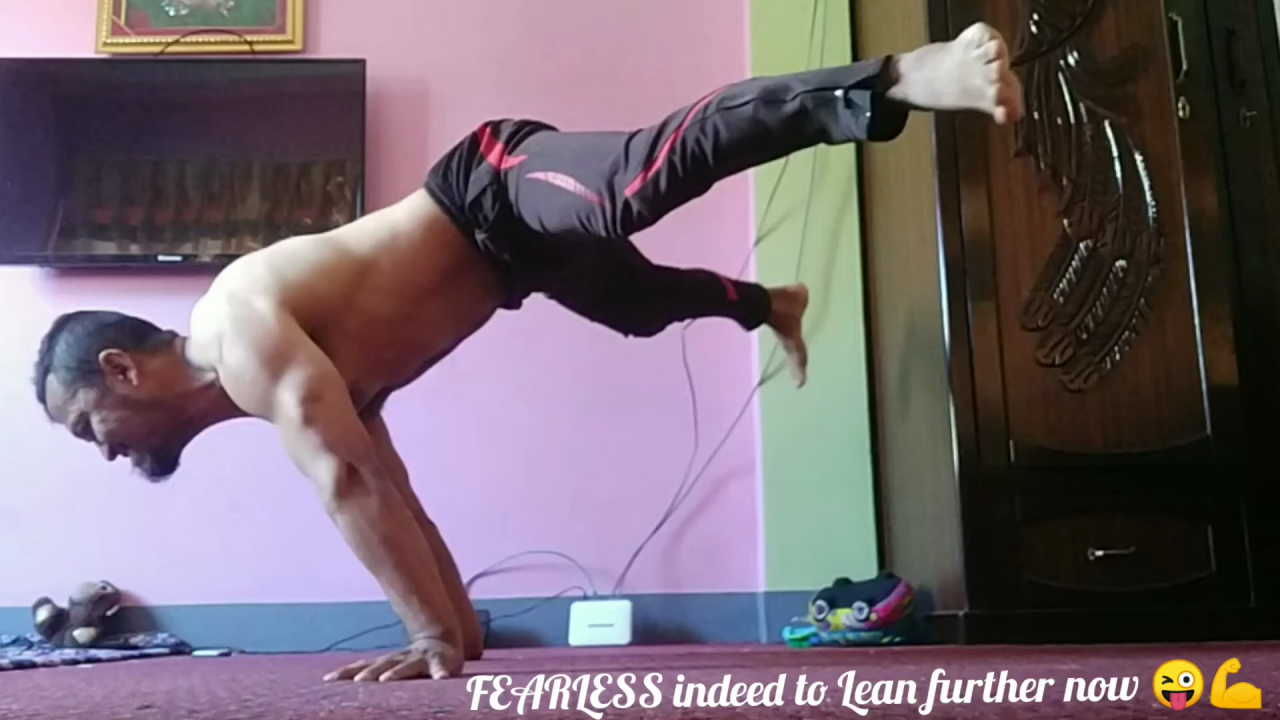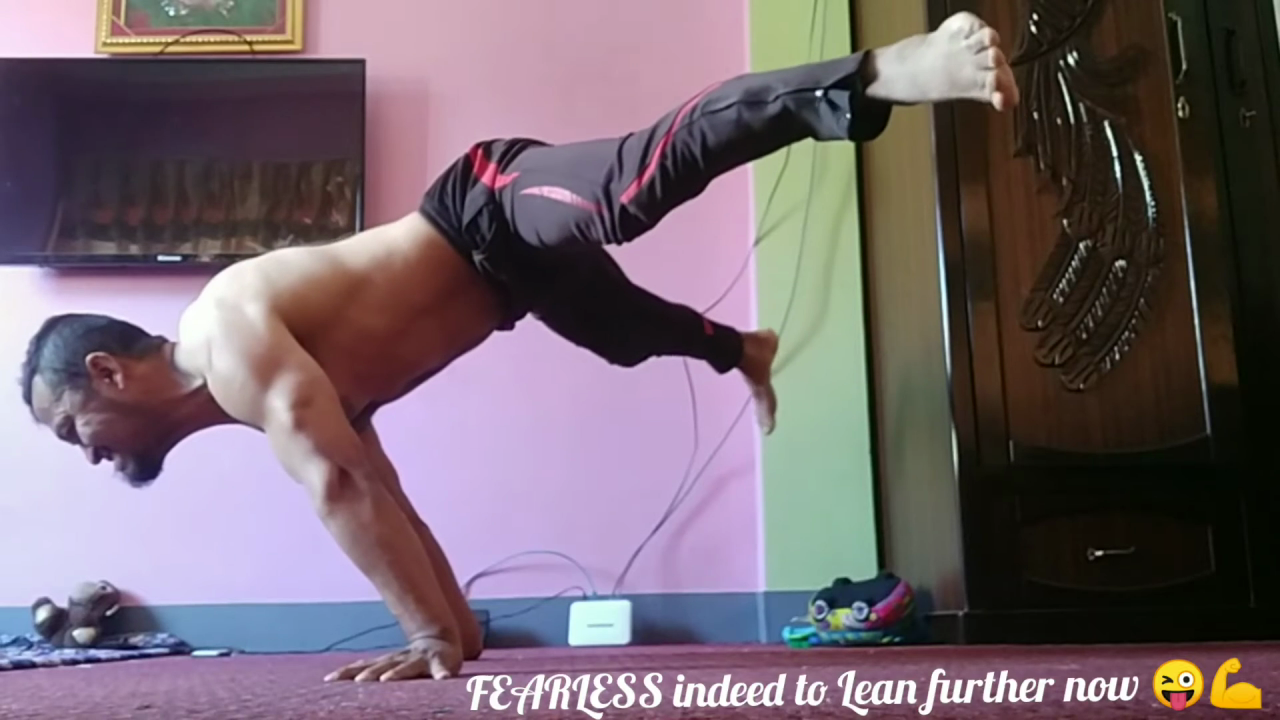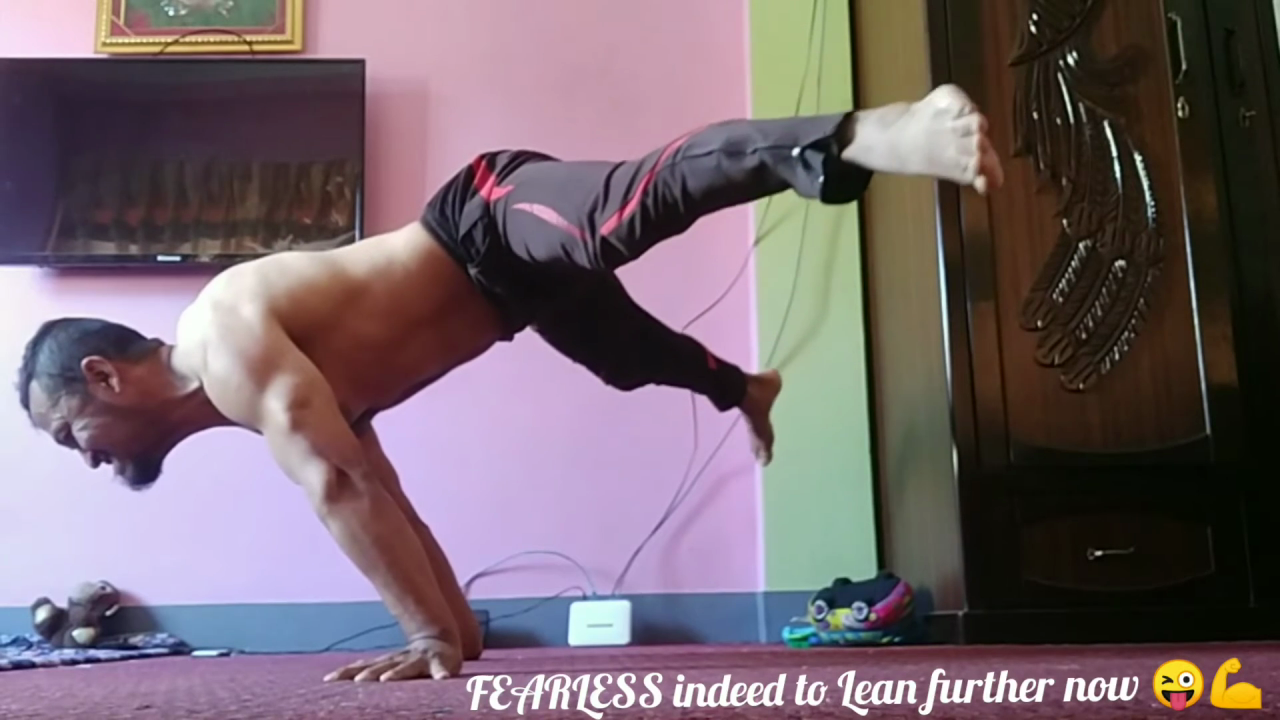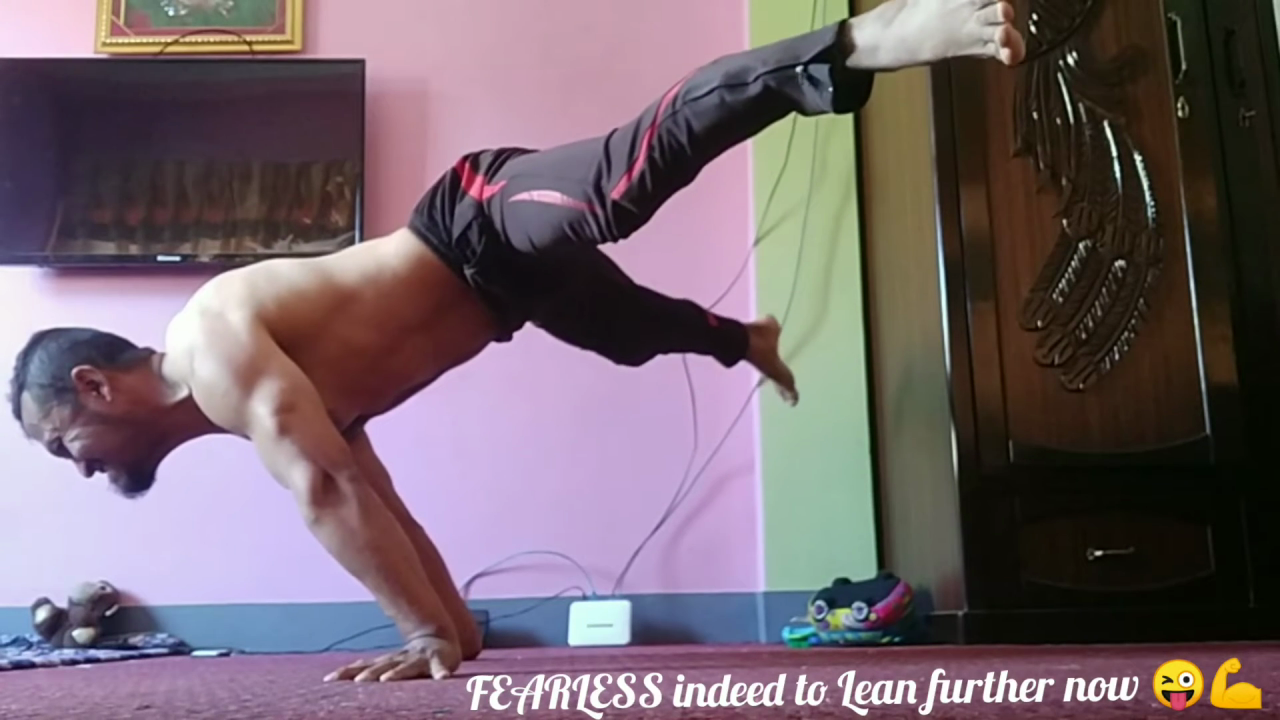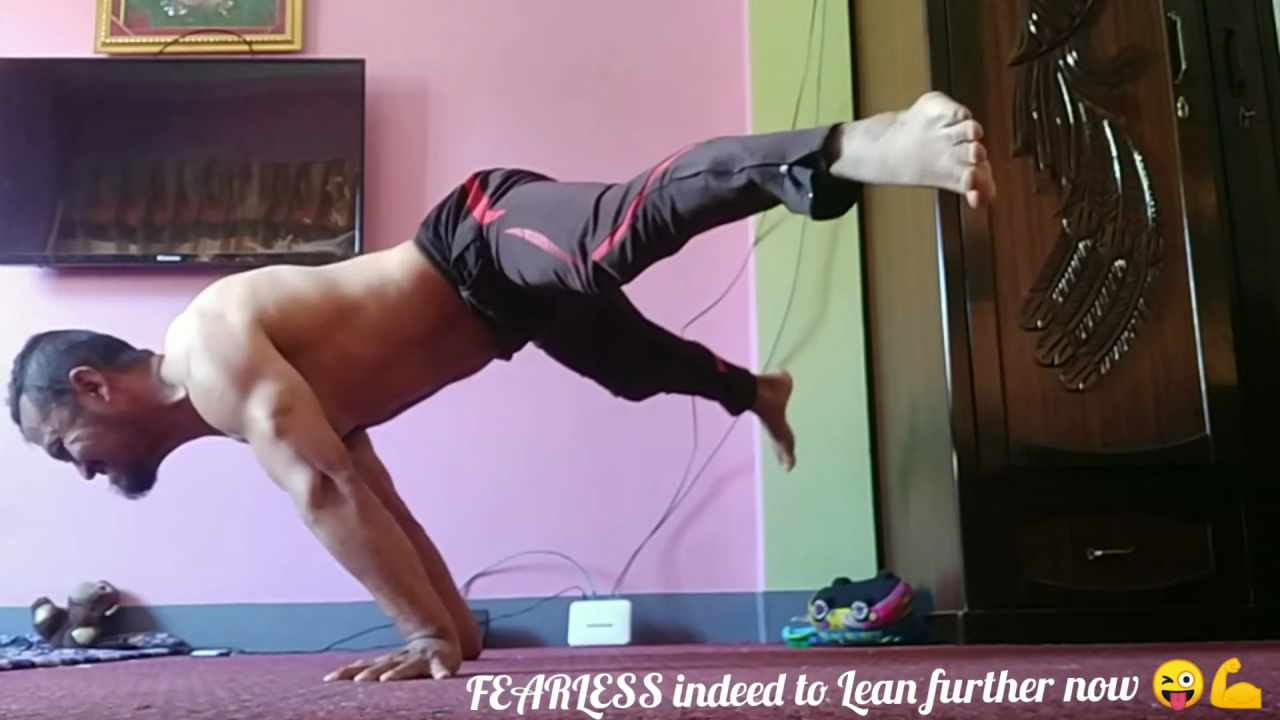
dt=1s
person 1, frame 1
left shoulder: (237, 331)
right shoulder: (281, 376)
left elbow: (348, 483)
right elbow: (388, 491)
left wrist: (434, 638)
right wrist: (458, 625)
left hip: (505, 187)
right hip: (512, 243)
left knee: (648, 177)
right knee: (640, 304)
left ankle: (905, 77)
right ankle: (768, 306)
person 1, frame 2
left shoulder: (226, 334)
right shoulder: (258, 384)
left elbow: (341, 488)
right elbow: (378, 494)
left wrist: (434, 638)
right wrist: (456, 626)
left hip: (498, 205)
right hip: (508, 268)
right knee: (632, 336)
left ankle: (894, 70)
right ankle: (741, 349)
person 1, frame 3
left shoulder: (225, 335)
right shoulder: (259, 385)
left elbow: (336, 488)
right elbow: (381, 497)
left wrist: (432, 640)
right wrist: (456, 628)
left hip: (500, 217)
right hip: (505, 272)
left knee: (631, 210)
right knee: (630, 358)
left ankle: (872, 136)
right ankle: (741, 388)
person 1, frame 4
left shoulder: (211, 342)
right shoulder: (240, 391)
left elbow: (324, 490)
right elbow: (376, 501)
left wrist: (430, 638)
right wrist: (457, 626)
left hip: (490, 216)
right hip: (503, 275)
right knee: (631, 333)
right ankle: (743, 340)
person 1, frame 5
left shoulder: (208, 347)
right shoulder: (247, 391)
left elbow: (323, 492)
right elbow: (378, 502)
left wrist: (429, 640)
right wrist: (456, 629)
left hip: (488, 237)
right hip: (499, 291)
left knee: (621, 231)
right knee: (638, 366)
left ankle: (865, 146)
right ankle: (753, 390)
